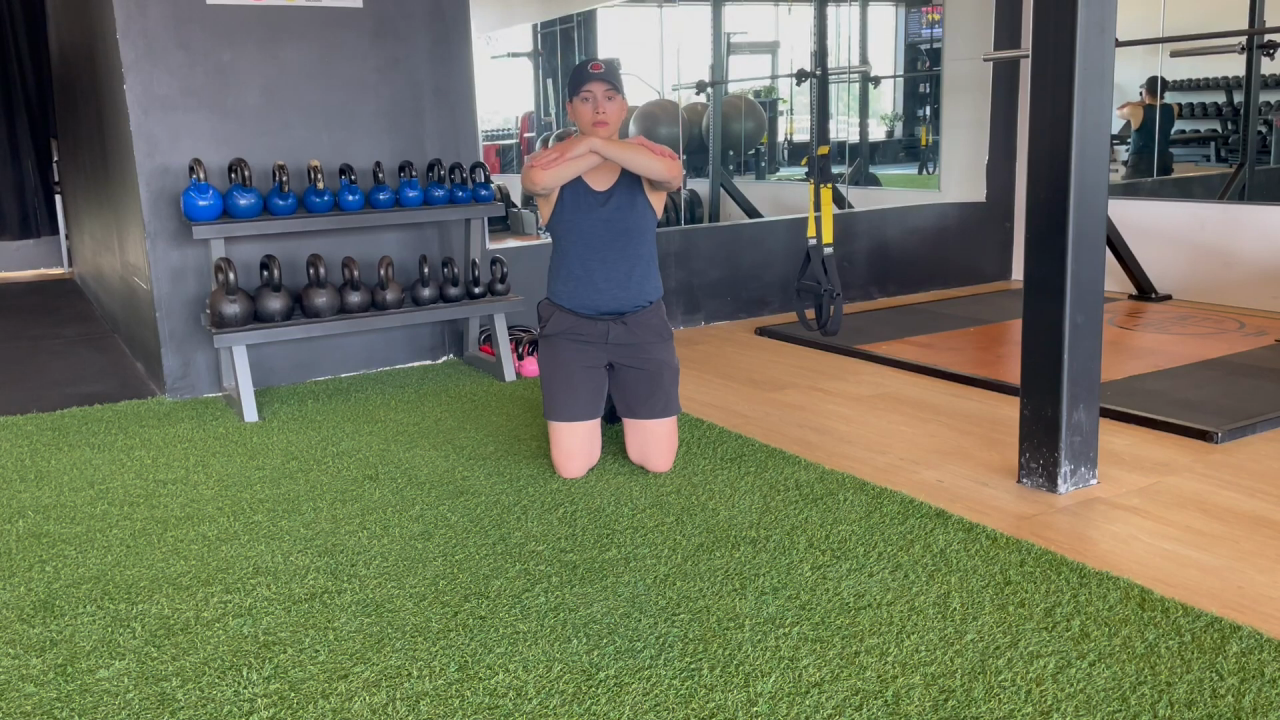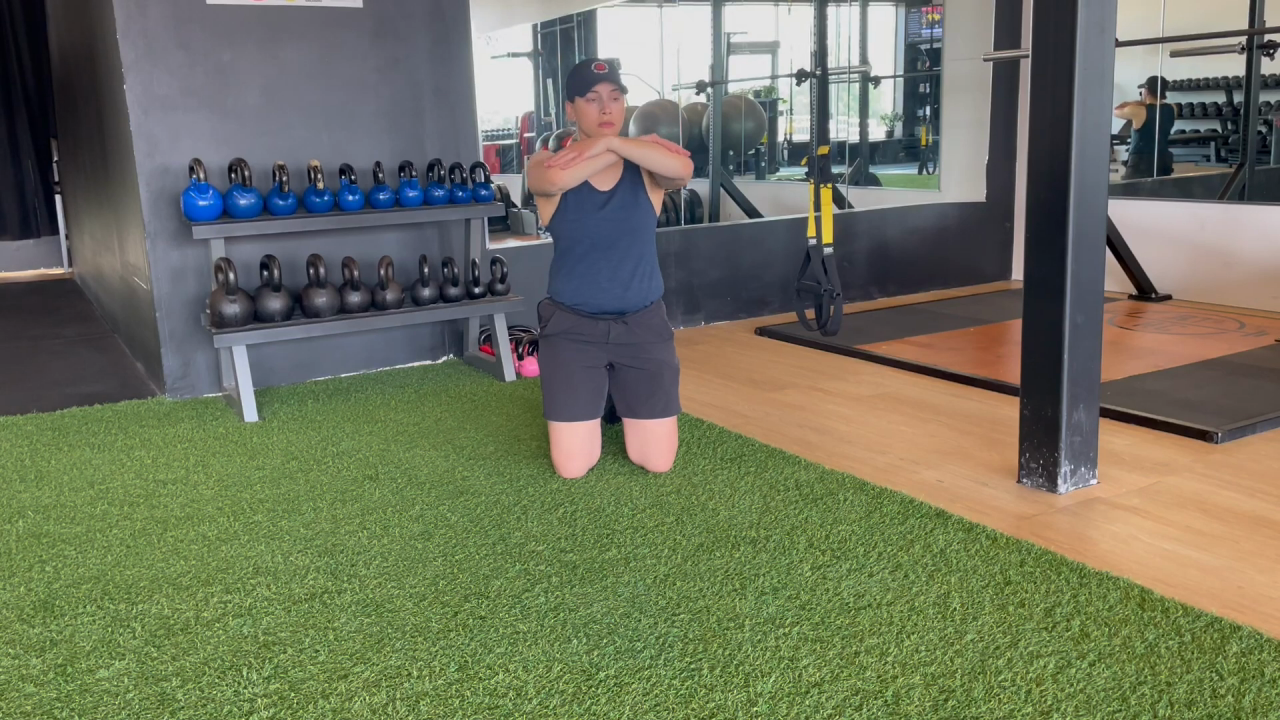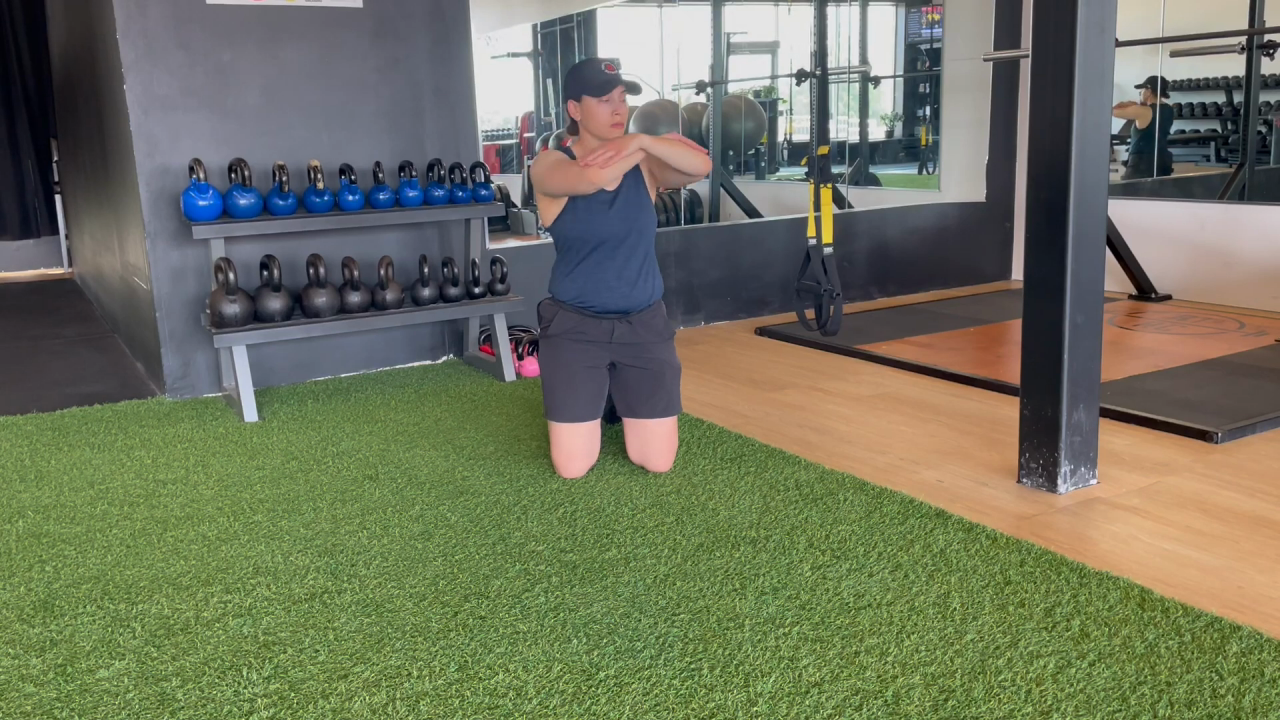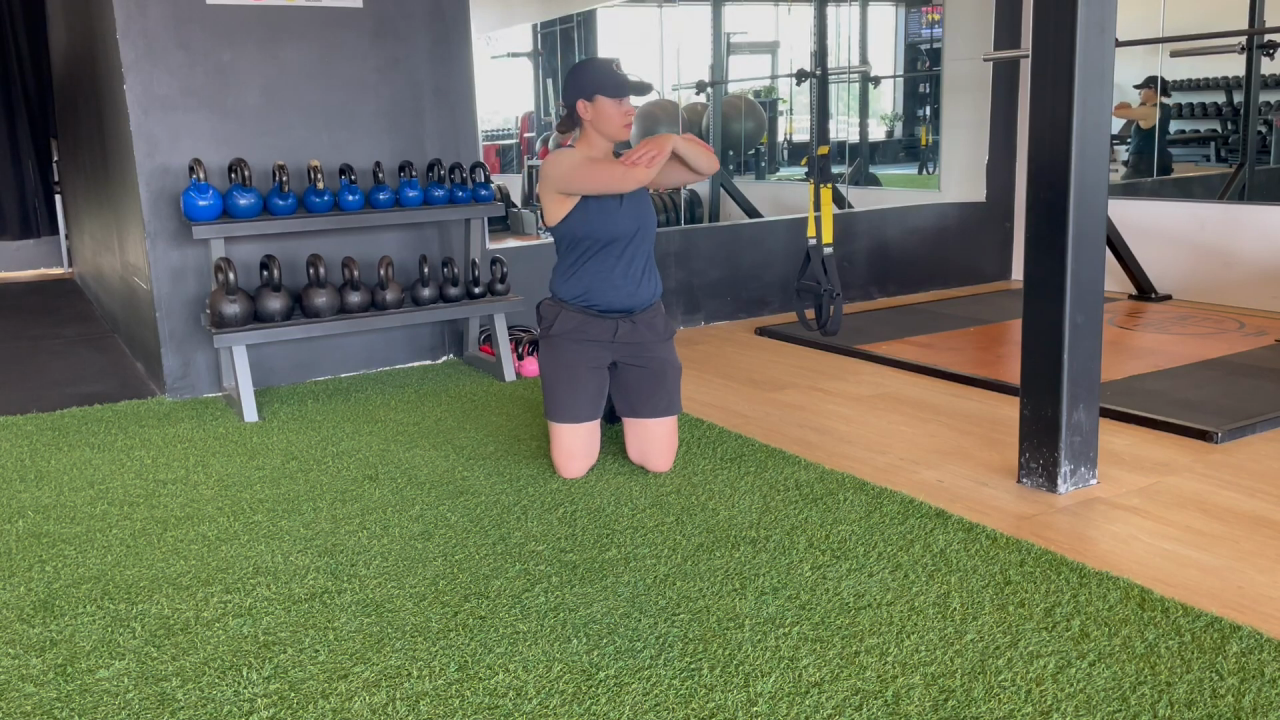
dt=0.2s
person 1, frame 1
left shoulder: (647, 167)
right shoulder: (550, 162)
left elbow: (671, 171)
right elbow: (538, 178)
left wrist: (594, 144)
right wrist: (622, 149)
left hip: (642, 326)
right hip: (571, 328)
left knee: (658, 463)
right knee: (572, 468)
left ankle: (618, 397)
right ankle: (594, 403)
person 1, frame 2
left shoulder: (645, 167)
right shoulder: (549, 163)
left elbow: (683, 168)
right elbow: (560, 178)
left wrist: (611, 143)
right wrist: (631, 147)
left hip: (643, 326)
right hip: (572, 328)
left knee: (657, 463)
right knee: (572, 468)
left ankle: (619, 397)
right ankle: (595, 401)
person 1, frame 3
left shoulder: (642, 169)
right shoulder: (551, 165)
left elbow: (701, 165)
right elbow: (594, 177)
left wrist: (645, 143)
right wrist: (636, 146)
left hip: (644, 325)
right hip: (575, 328)
left knee: (658, 464)
right knee: (572, 468)
left ankle: (619, 397)
right ankle: (595, 401)
person 1, frame 4
left shoulder: (631, 162)
right shoulder: (560, 166)
left elbow: (707, 166)
right elbow: (633, 177)
left wrist: (675, 141)
right wrist: (662, 145)
left hip: (644, 326)
right hip: (576, 329)
left knee: (658, 463)
right knee: (573, 468)
left ankle: (617, 397)
right ankle: (594, 401)
